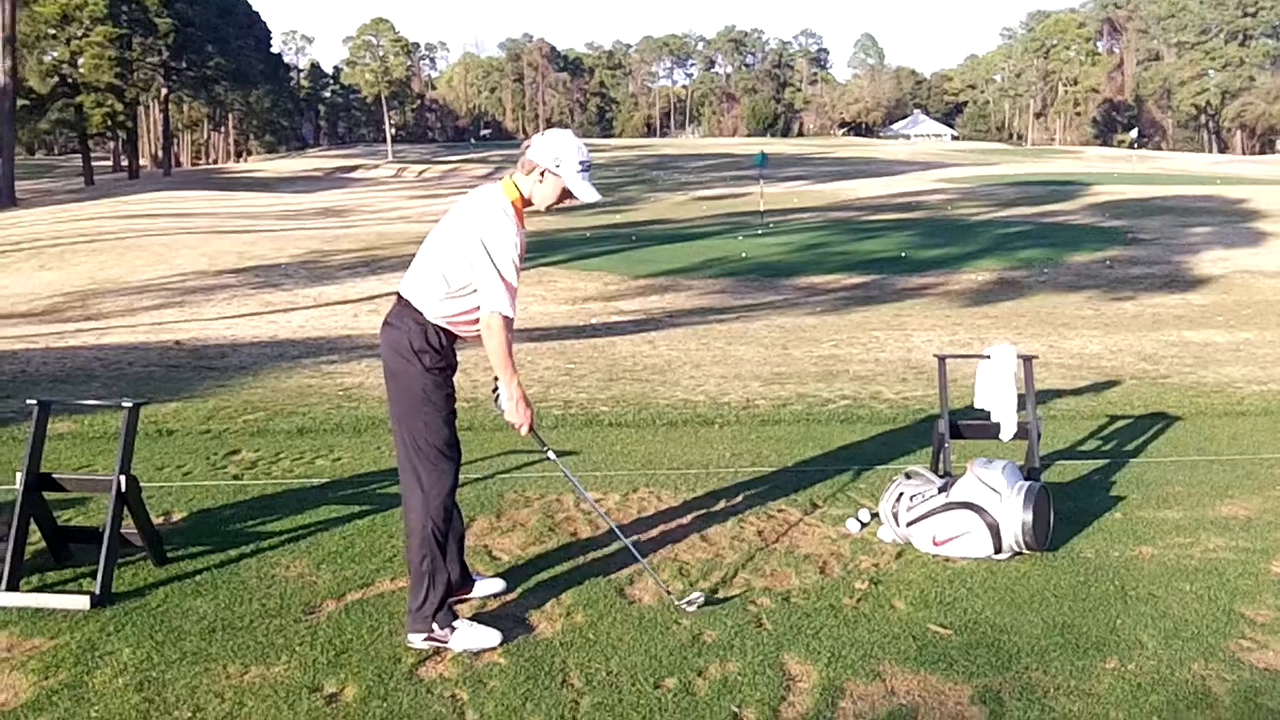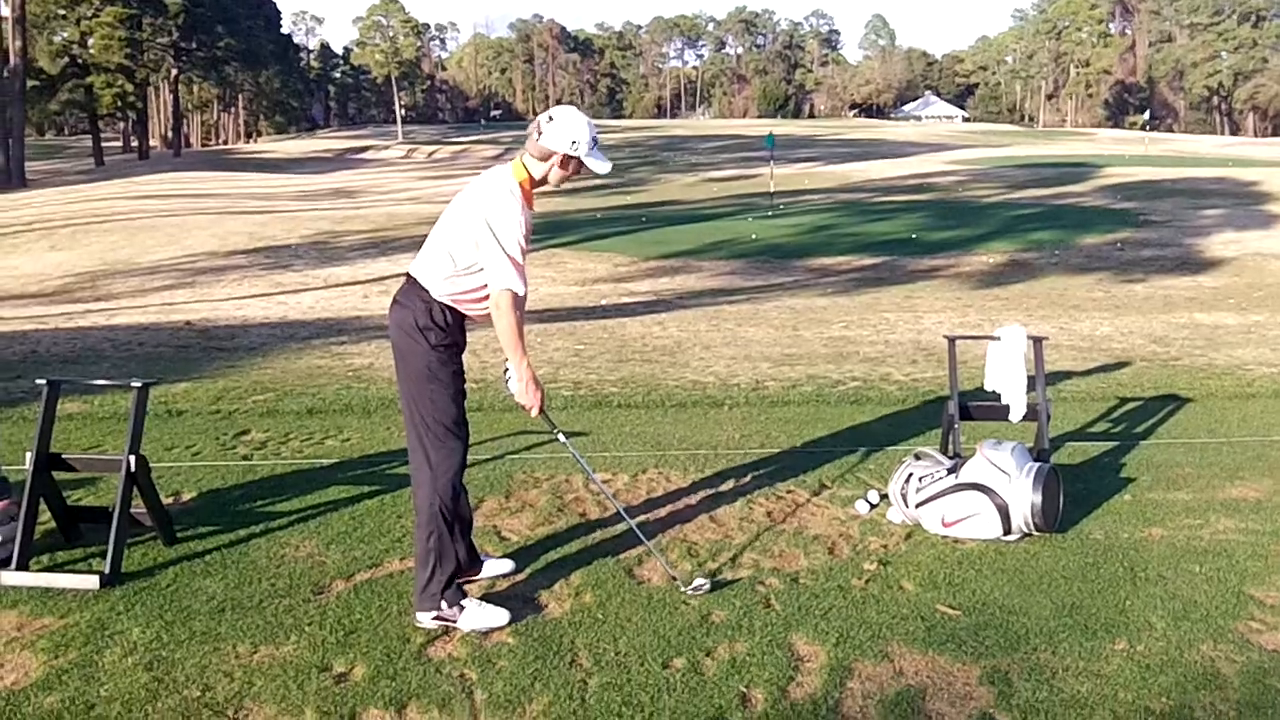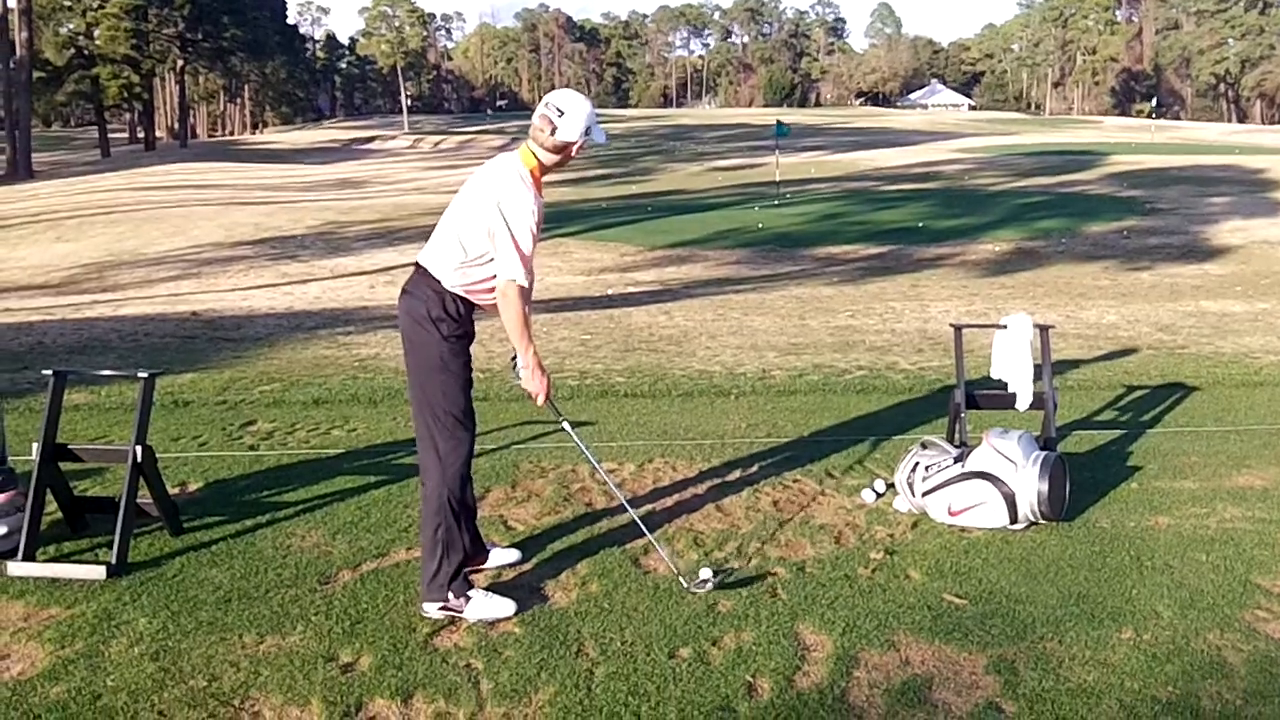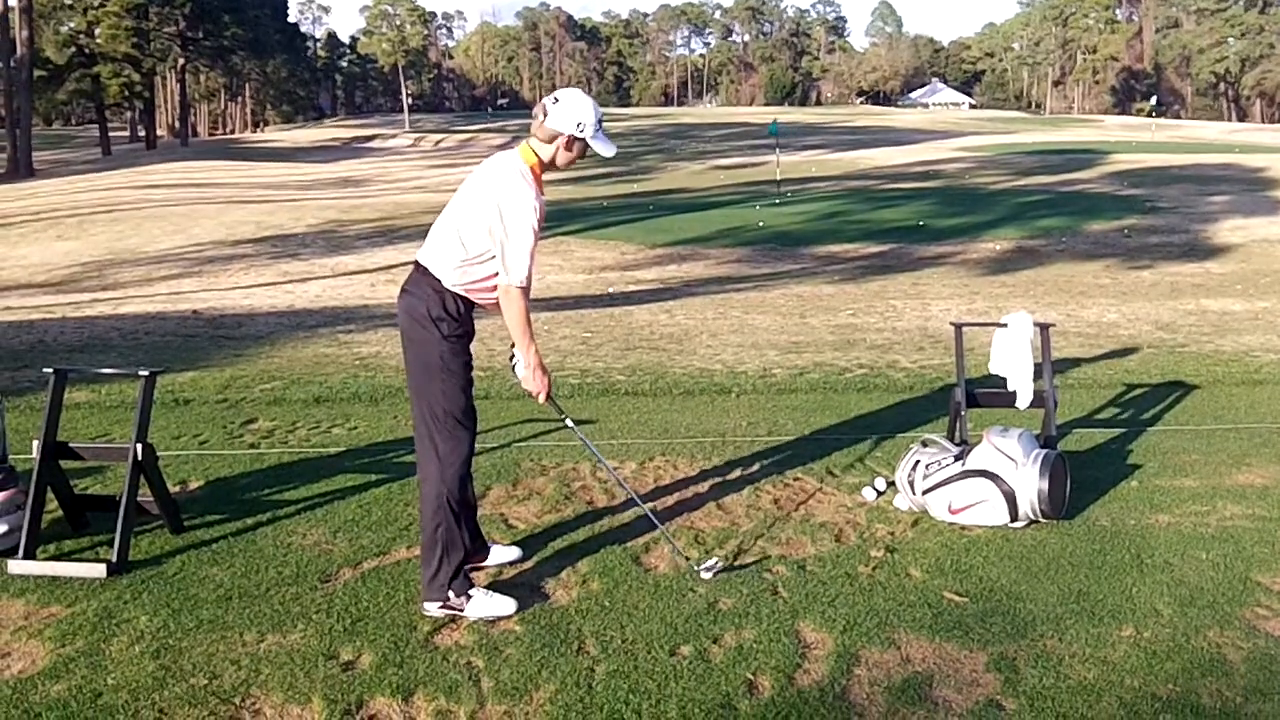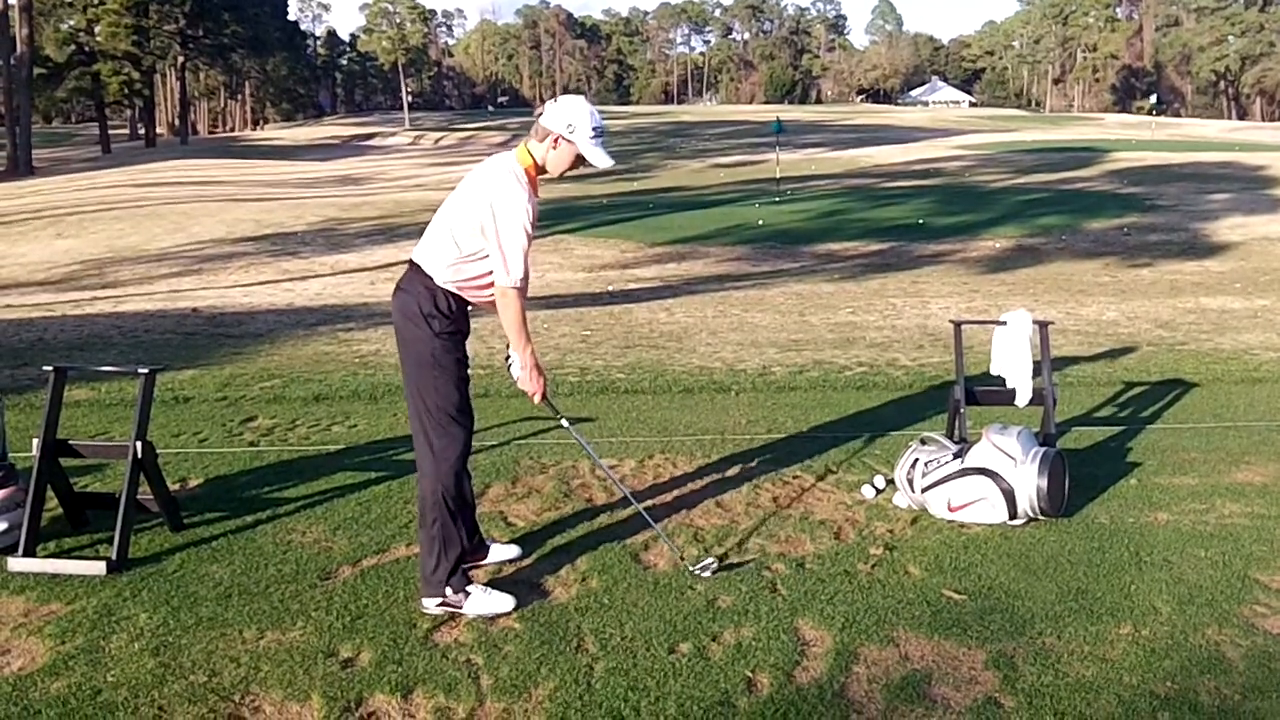
dt=0.4s
person 1, frame 1
left shoulder: (492, 199)
right shoulder: (501, 223)
left elbow: (494, 309)
right elbow: (494, 319)
left wrist: (506, 379)
right wrist: (515, 392)
left hip: (419, 336)
right hip: (419, 342)
left knee: (439, 467)
right knee: (432, 475)
left ankle: (451, 576)
right ankle: (430, 619)
person 1, frame 2
left shoulder: (505, 183)
right shoulder: (507, 203)
left elbow: (506, 289)
right elbow: (503, 299)
left wrist: (518, 361)
right wrist: (524, 373)
left hip: (432, 316)
right hip: (427, 321)
left knee: (449, 446)
right knee: (440, 454)
left ankle: (459, 557)
right ankle: (438, 598)
person 1, frame 3
left shoulder: (509, 168)
right shoulder: (520, 193)
left elbow: (513, 278)
right elbow: (510, 289)
left wrist: (526, 348)
right wrist: (531, 362)
left hip: (439, 305)
right hip: (438, 311)
left knee: (456, 436)
right knee: (448, 444)
left ankle: (466, 546)
right ankle: (445, 588)
person 1, frame 4
left shoulder: (508, 166)
right shoulder: (521, 191)
left elbow: (512, 277)
right elbow: (510, 288)
left wrist: (523, 349)
right wrist: (532, 361)
left hip: (438, 304)
right hip: (436, 310)
left knee: (457, 435)
right knee: (447, 444)
left ankle: (466, 545)
right ankle: (445, 588)
person 1, frame 5
left shoulder: (508, 168)
right shoulder: (515, 192)
left elbow: (511, 277)
right elbow: (507, 288)
left wrist: (520, 349)
right wrist: (527, 360)
left hip: (434, 302)
right hip: (430, 307)
left knee: (455, 431)
right knee: (443, 440)
left ankle: (465, 542)
right ankle: (443, 584)
